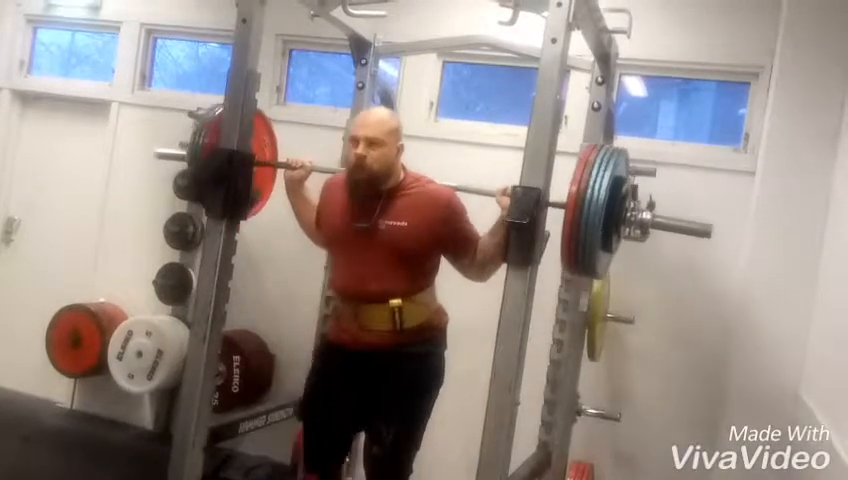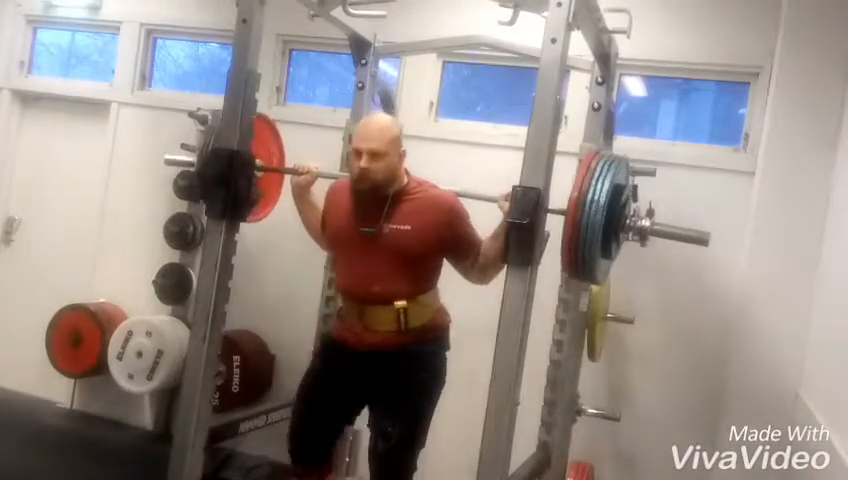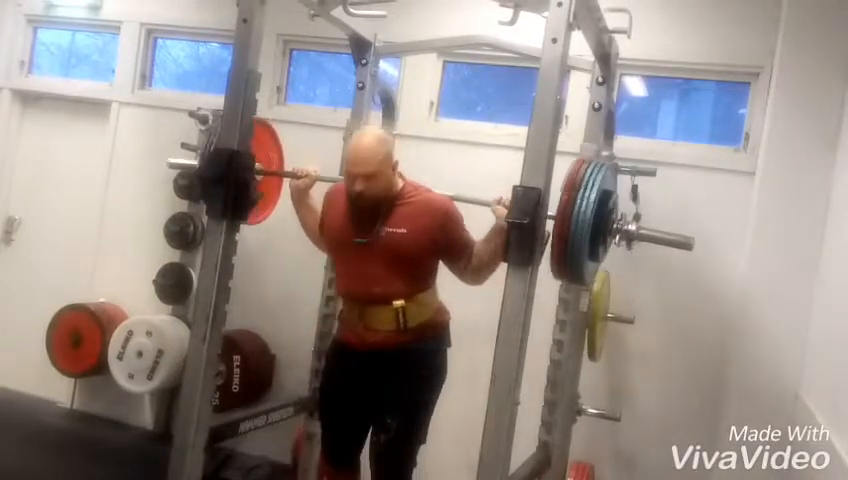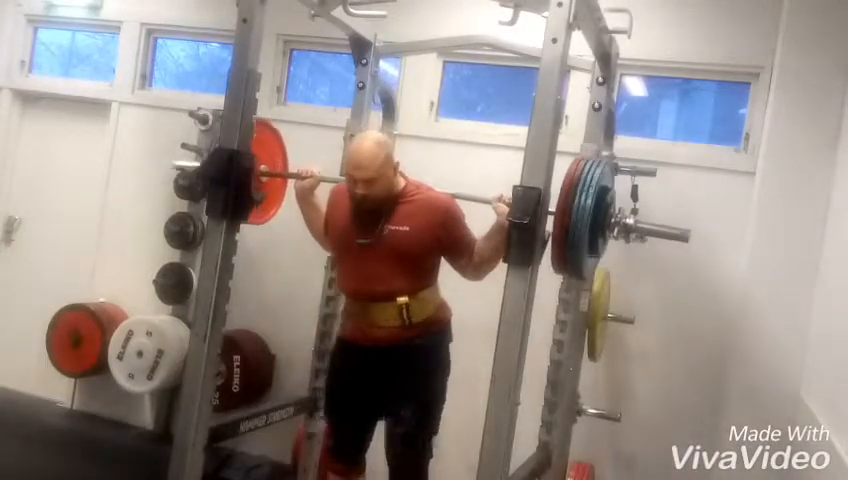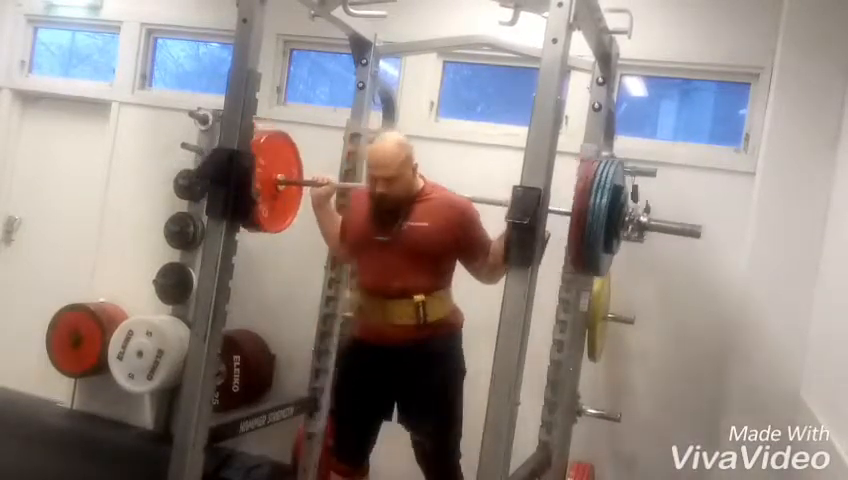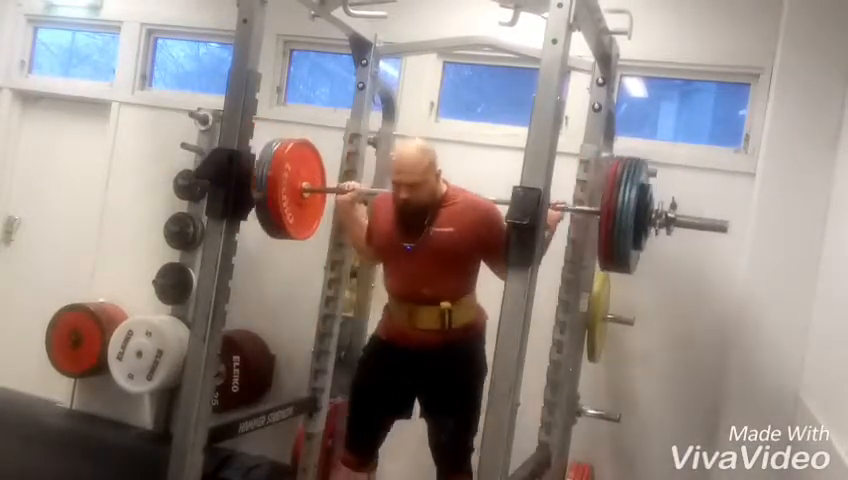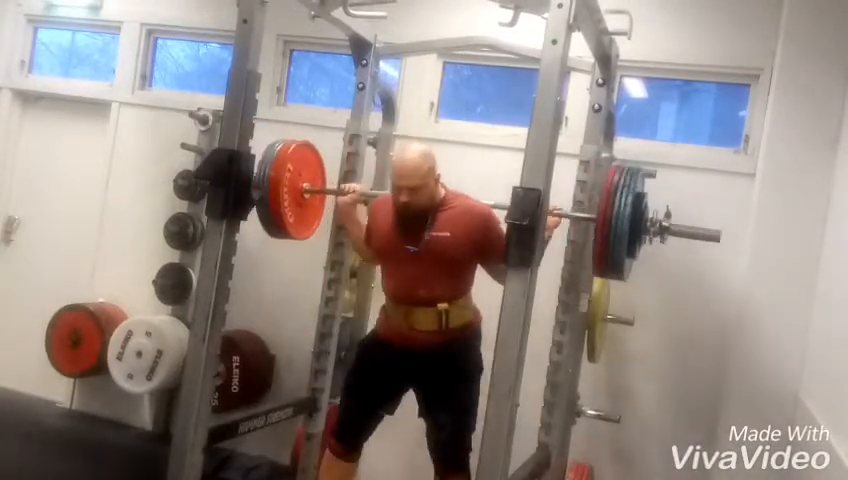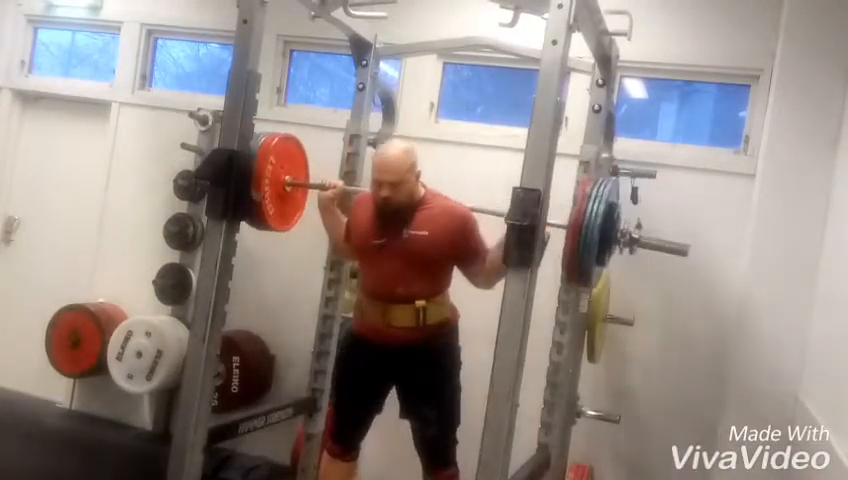
dt=0.3s
person 1, frame 1
left shoulder: (436, 202)
right shoulder: (335, 190)
left elbow: (477, 266)
left wrist: (508, 222)
right wrist: (295, 187)
left hip: (408, 352)
right hip: (342, 342)
person 1, frame 2
left shoulder: (439, 207)
right shoulder: (340, 194)
left elbow: (479, 270)
left wrist: (510, 228)
right wrist: (301, 193)
left hip: (411, 353)
right hip: (346, 342)
right knee: (307, 442)
person 1, frame 3
left shoulder: (434, 210)
right shoulder: (337, 199)
left elbow: (473, 271)
left wrist: (502, 230)
right wrist: (300, 196)
left hip: (412, 350)
right hip: (351, 342)
person 1, frame 4
left shoulder: (436, 207)
right shoulder: (341, 198)
left elbow: (473, 267)
left wrist: (502, 228)
right wrist: (305, 197)
left hip: (417, 344)
right hip: (356, 340)
right knee: (342, 448)
person 1, frame 5
left shoulder: (453, 209)
right shoulder: (359, 202)
left elbow: (487, 270)
right wrist: (321, 203)
left hip: (430, 347)
right hip: (368, 341)
right knee: (347, 448)
person 1, frame 6
left shoulder: (477, 213)
right shoulder: (383, 205)
left elbow: (513, 268)
left wrist: (544, 231)
right wrist: (347, 210)
left hip: (453, 348)
right hip: (393, 339)
right knee: (359, 441)
person 1, frame 7
left shoulder: (475, 217)
right shoulder: (382, 208)
left elbow: (509, 271)
left wrist: (540, 235)
right wrist: (347, 212)
left hip: (450, 348)
right hip: (389, 338)
right knee: (345, 433)
person 1, frame 8
left shoulder: (453, 217)
right shoulder: (362, 206)
left elbow: (484, 276)
right wrist: (328, 206)
left hip: (428, 345)
right hip: (367, 338)
left knee: (437, 450)
right knee: (341, 436)
